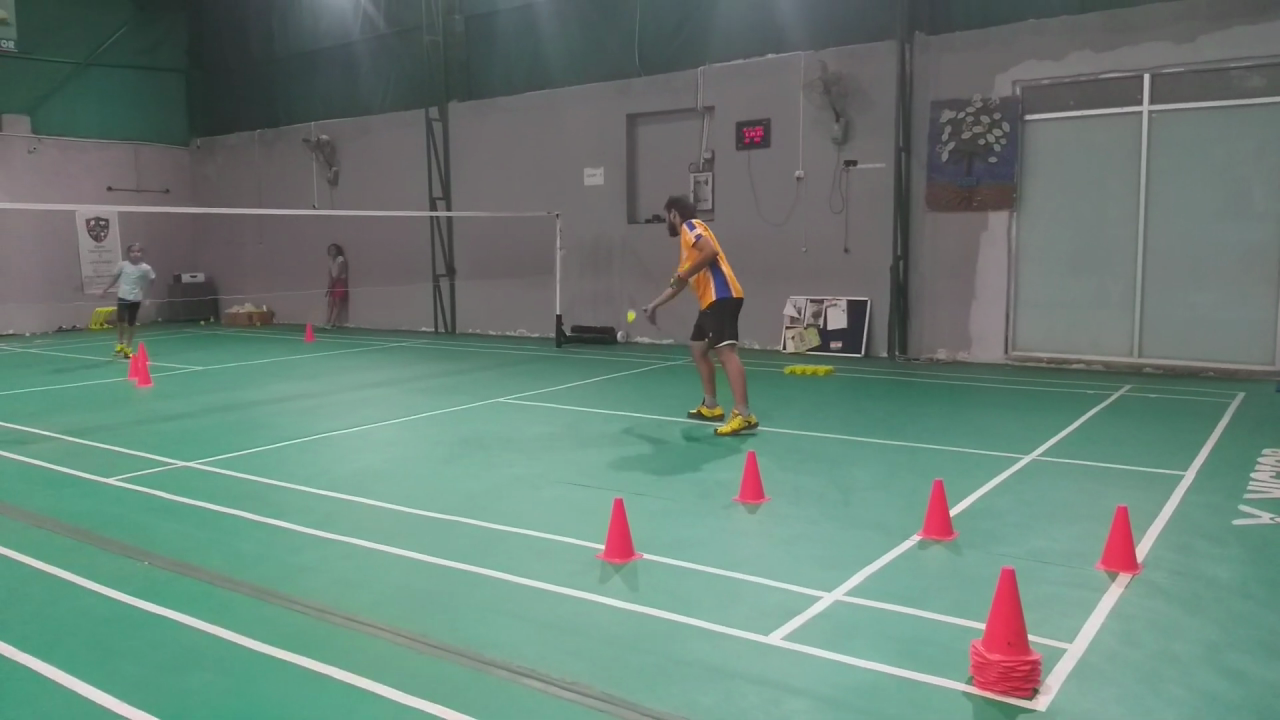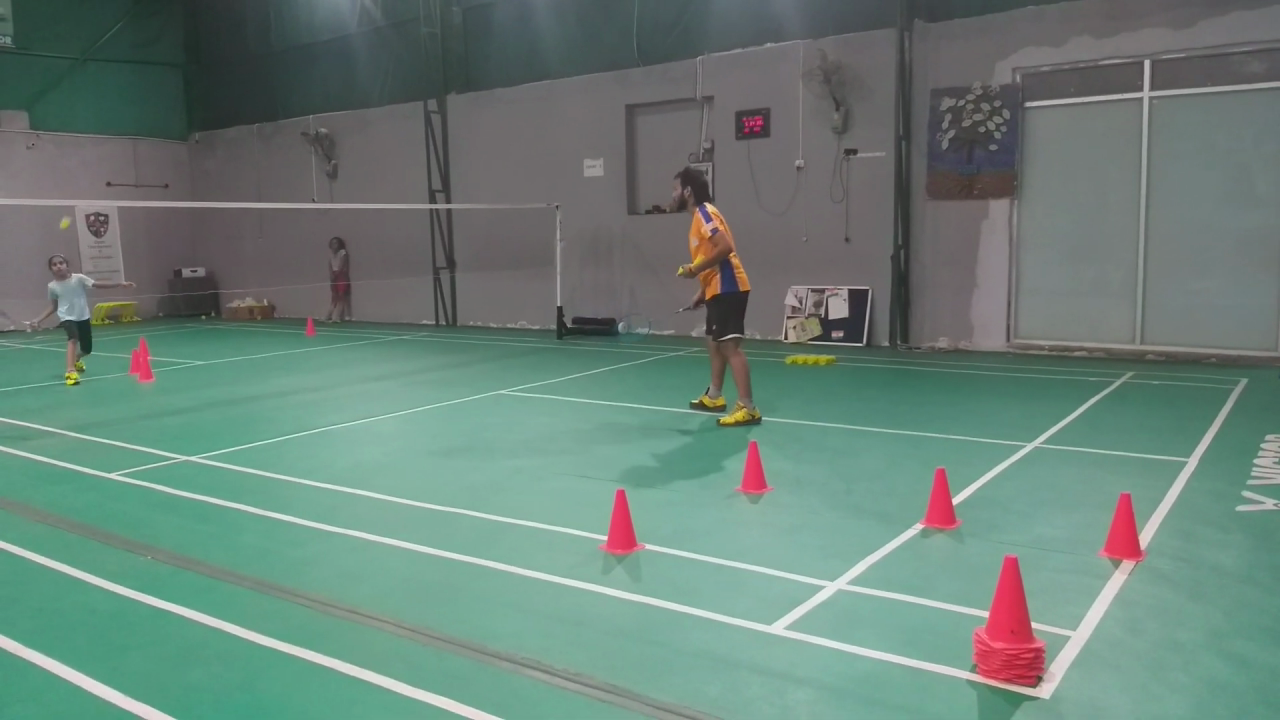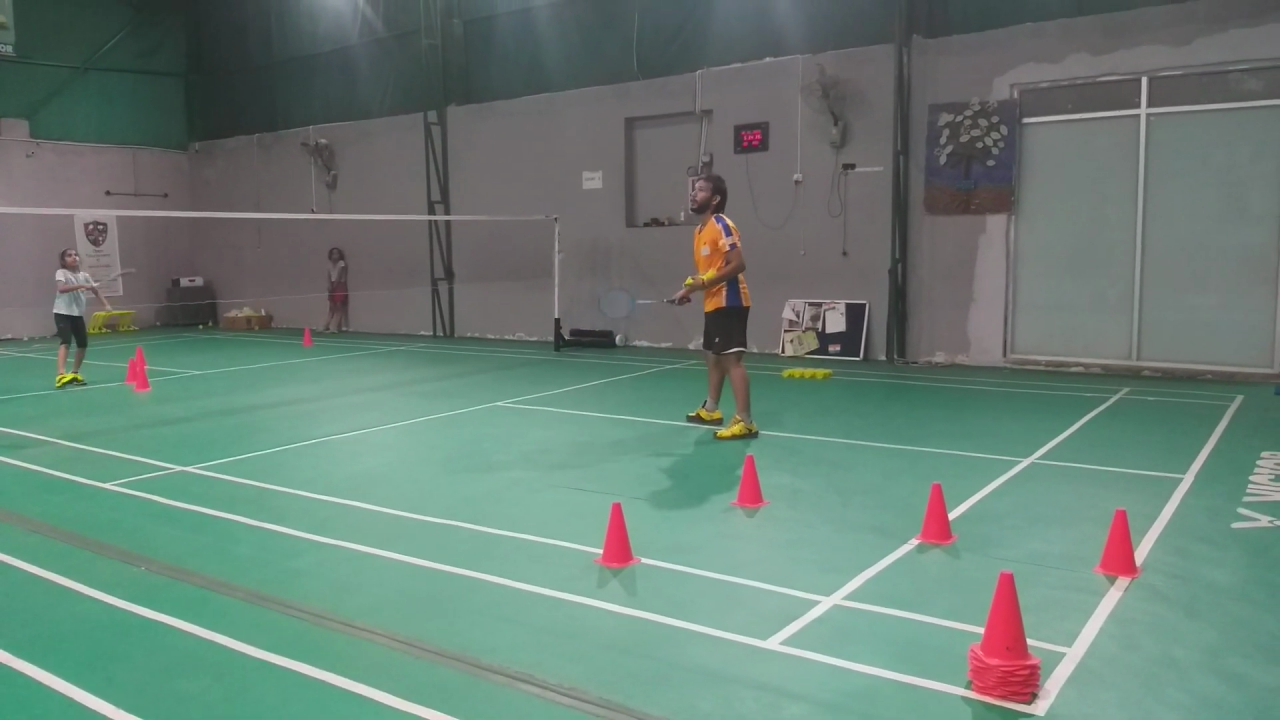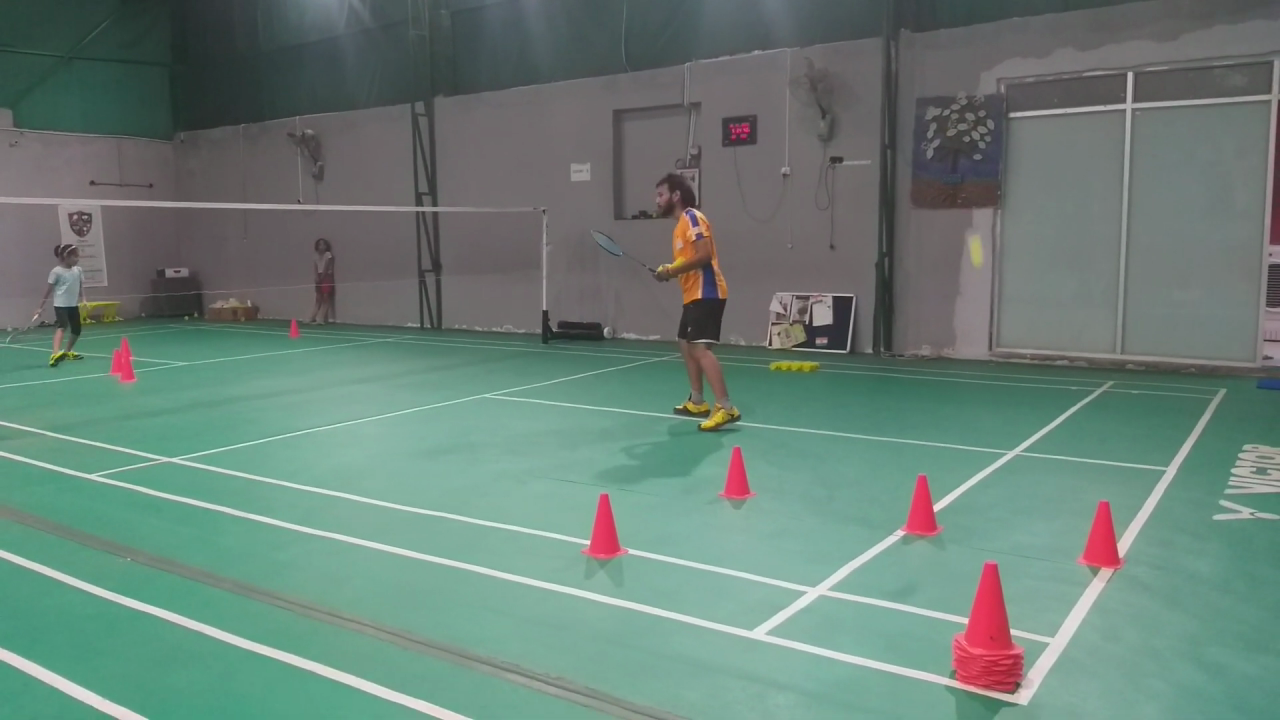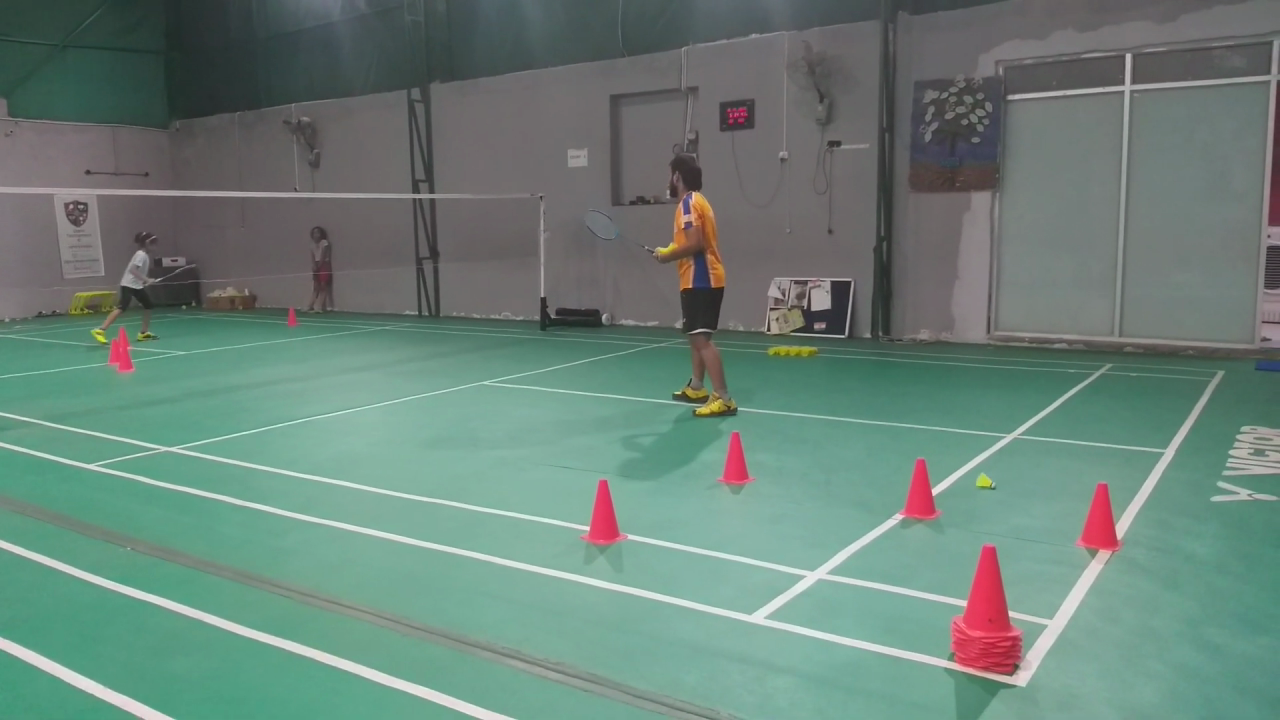
dt=1s
person 1, frame 1
left shoulder: (690, 225)
right shoulder: (687, 238)
left elbow: (711, 252)
right elbow: (679, 286)
left wrist: (683, 275)
right wrist: (655, 305)
left hip: (722, 297)
right hip: (711, 300)
left knee: (726, 353)
right knee: (698, 350)
left ankle: (744, 415)
right ankle: (711, 406)
person 1, frame 2
left shoulder: (705, 212)
right shoulder: (698, 217)
left elbow: (725, 248)
left wrist: (694, 269)
right wrist: (701, 293)
left hip: (728, 289)
right hip: (718, 290)
left knee: (730, 346)
right knee: (715, 344)
left ankle: (748, 408)
right ankle: (714, 397)
person 1, frame 3
left shoulder: (721, 225)
right shoulder: (700, 229)
left elbow: (738, 264)
left wrist: (706, 283)
right wrist: (689, 289)
left hip: (728, 303)
right hip: (713, 304)
left knee: (732, 359)
right knee: (713, 357)
left ankle: (745, 422)
right ankle: (711, 410)
person 1, frame 4
left shoulder: (692, 218)
right shoulder: (680, 223)
left elbow: (705, 255)
left wrist: (671, 270)
right wrist: (669, 272)
left hip: (706, 293)
right hip: (694, 295)
left knee: (700, 349)
right knee: (686, 346)
left ankle: (725, 407)
right ankle: (697, 402)
person 1, frame 5
left shoulder: (688, 203)
right shoulder: (696, 201)
left elbow: (694, 244)
left wrist: (665, 256)
right wrist: (669, 252)
left hip: (699, 281)
right hip: (704, 279)
left knee: (701, 338)
right knee: (695, 336)
left ankle: (723, 399)
right ankle: (696, 388)
